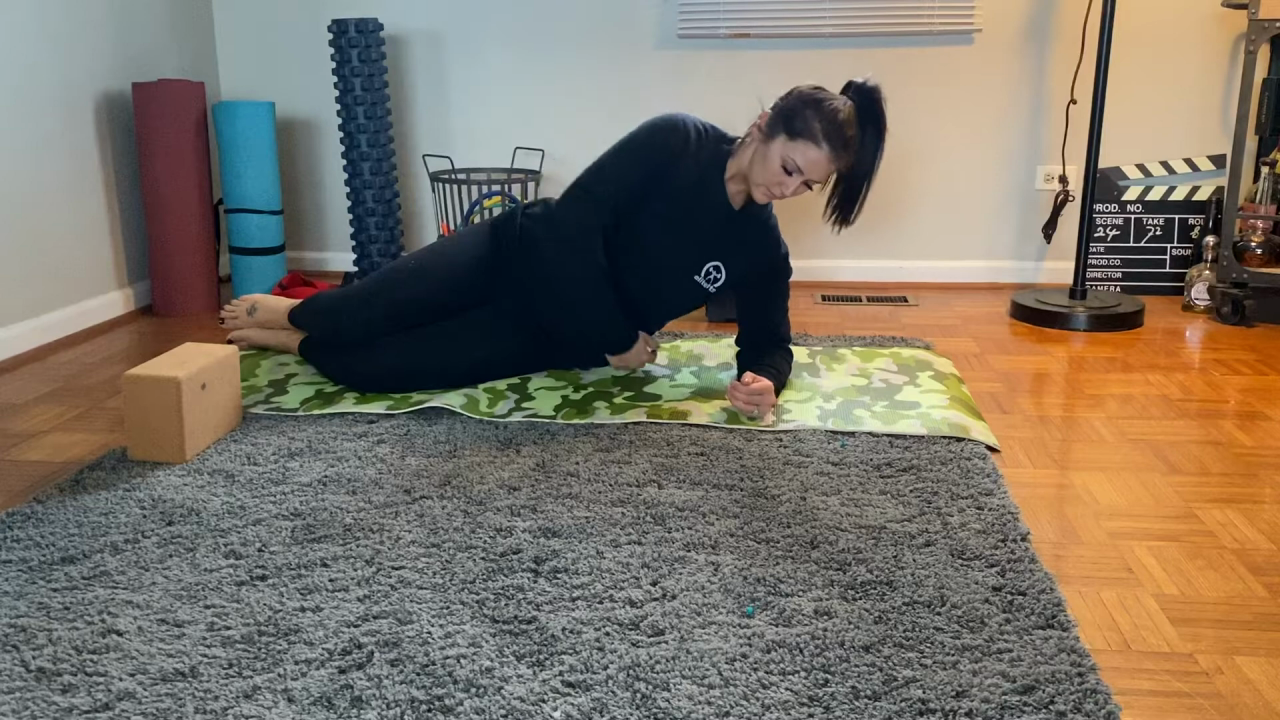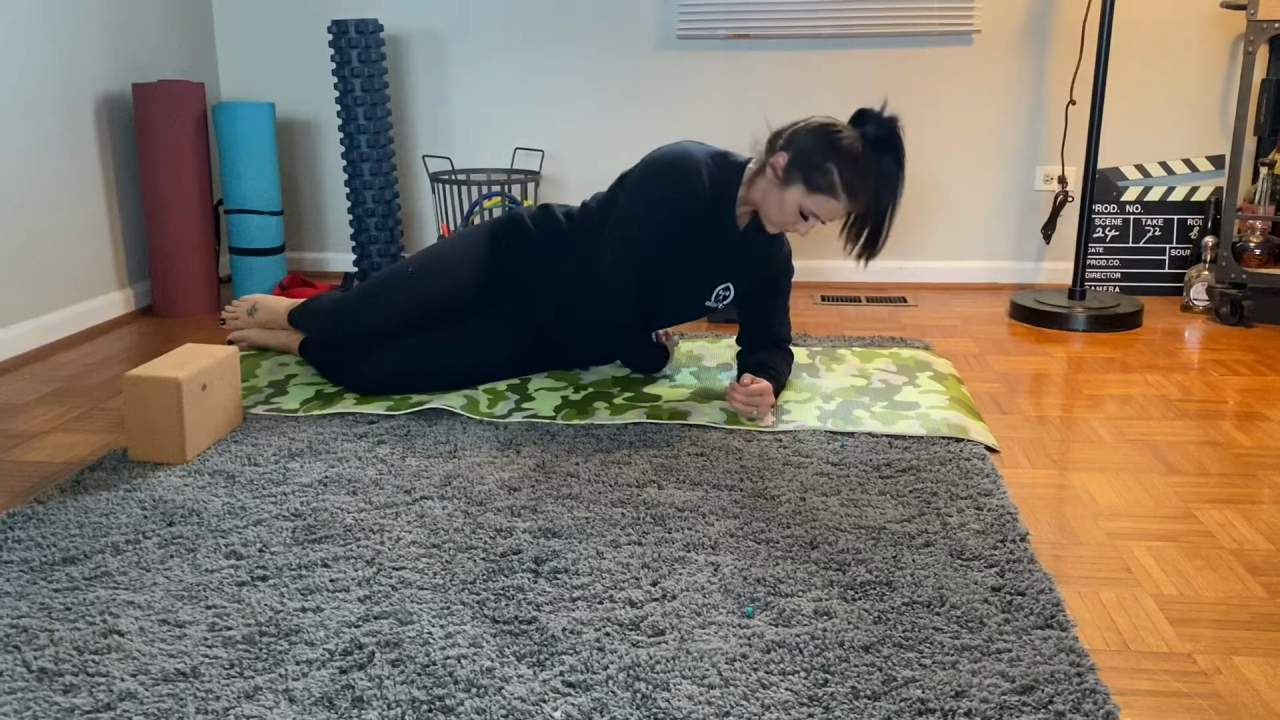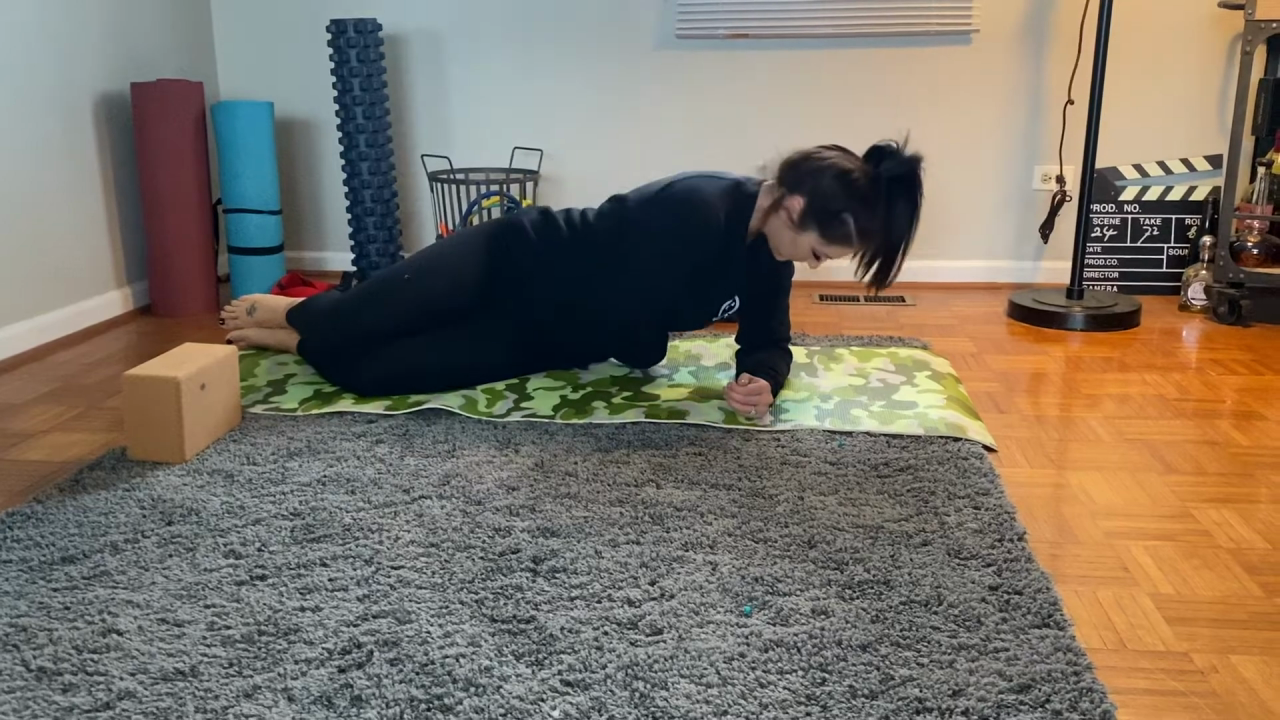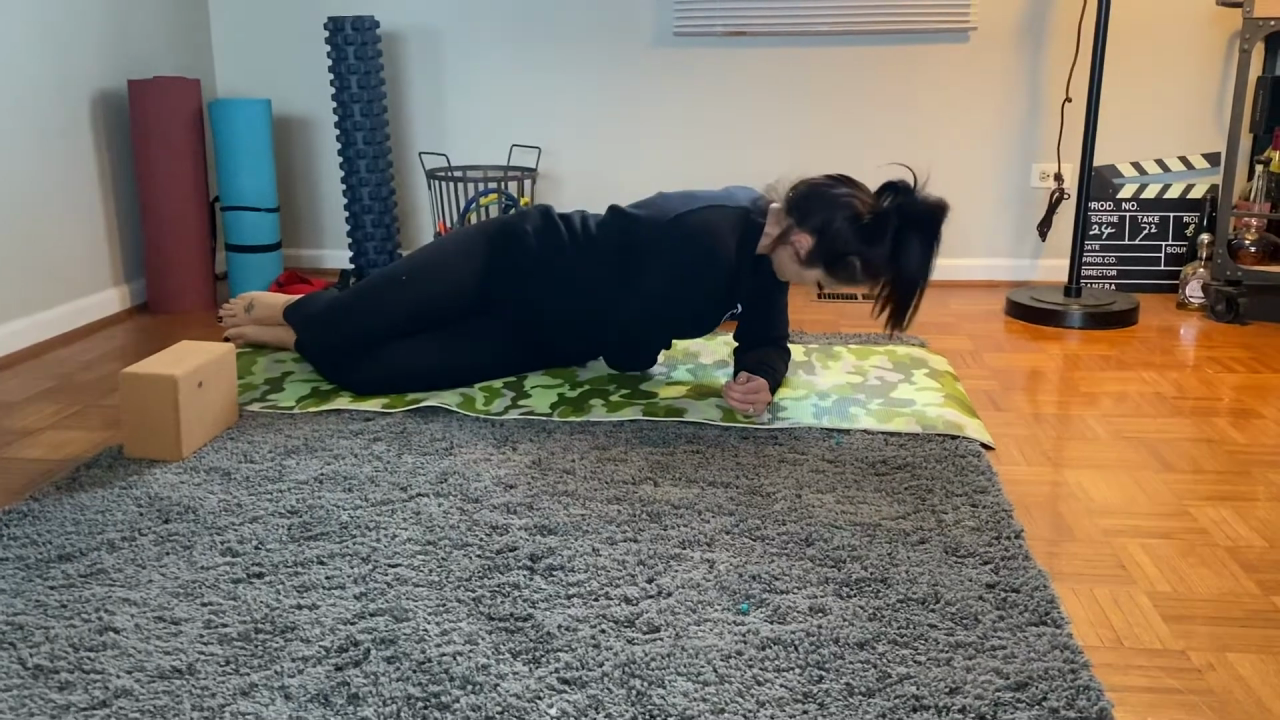
dt=0.4s
person 1, frame 1
left shoulder: (762, 249)
right shoulder: (675, 141)
left elbow: (768, 340)
right elbow: (572, 219)
left wrist: (761, 380)
right wrist: (618, 341)
left hip: (552, 340)
right hip: (513, 257)
left knee: (371, 370)
right knee: (354, 320)
left ankle: (292, 343)
right ankle: (284, 310)
person 1, frame 2
left shoulder: (767, 257)
right shoulder: (681, 175)
left elbow: (770, 342)
right elbow: (609, 287)
left wrist: (762, 382)
right wrist: (651, 356)
left hip: (550, 342)
right hip: (509, 259)
left knee: (368, 373)
right knee: (353, 324)
left ankle: (290, 344)
right ankle: (289, 312)
person 1, frame 3
left shoulder: (766, 257)
right shoulder: (698, 210)
left elbow: (767, 342)
right elbow: (630, 334)
left wrist: (761, 382)
right wrist: (656, 352)
left hip: (546, 342)
right hip: (507, 261)
left knee: (364, 374)
right knee: (349, 326)
left ankle: (288, 339)
right ankle: (287, 311)
person 1, frame 4
left shoulder: (764, 237)
right shoulder: (708, 239)
left elbow: (766, 339)
right elbow: (629, 346)
left wrist: (758, 379)
right wrist: (651, 351)
right hip: (505, 261)
left knee: (365, 373)
right knee: (350, 326)
left ankle: (284, 334)
right ankle: (284, 310)
